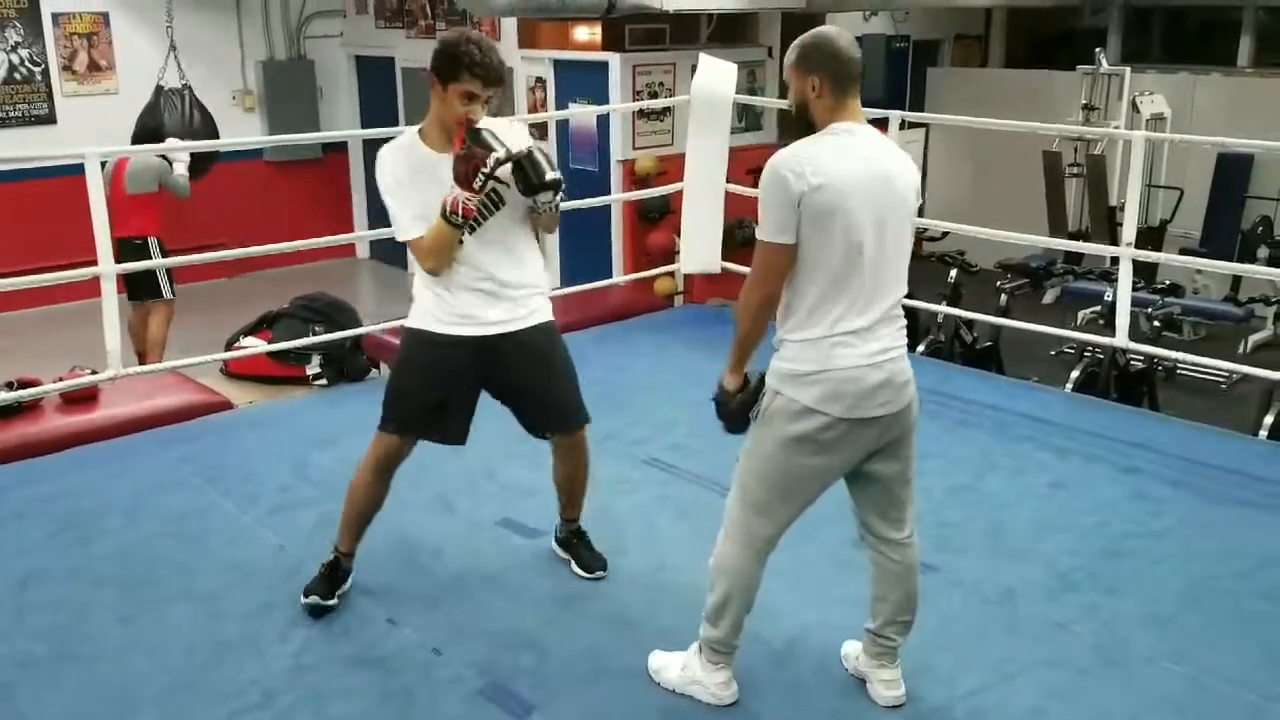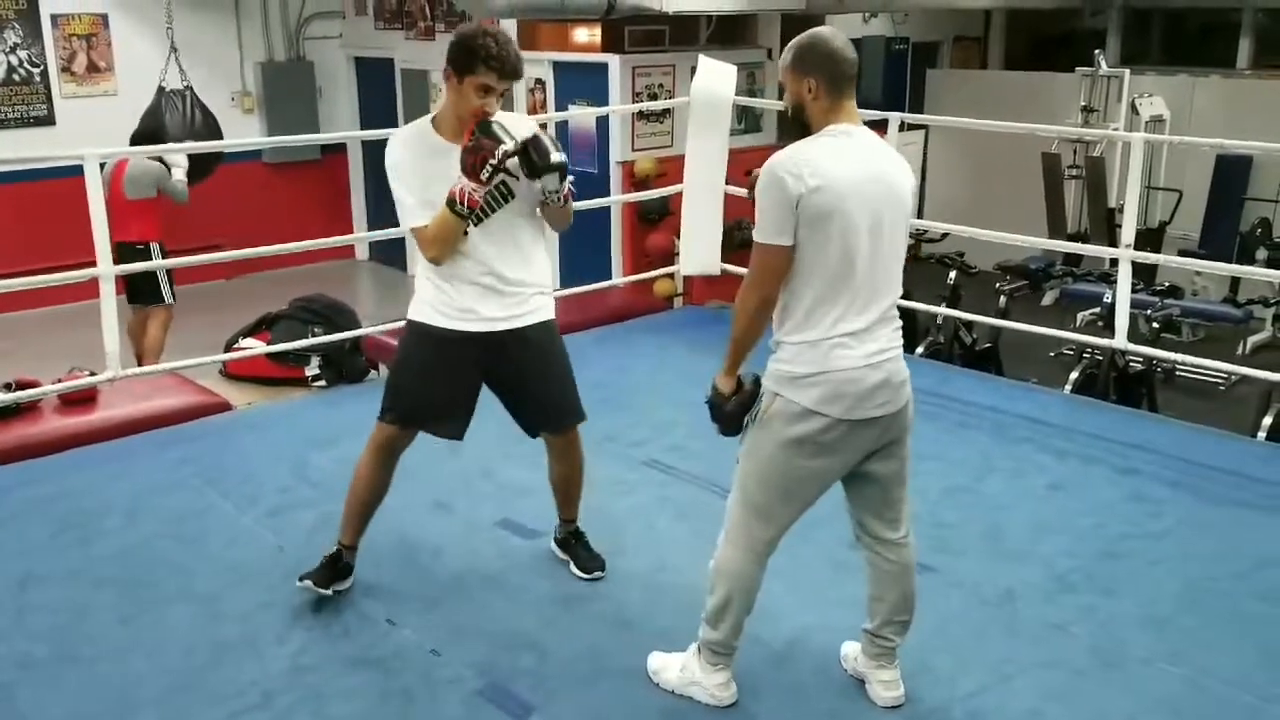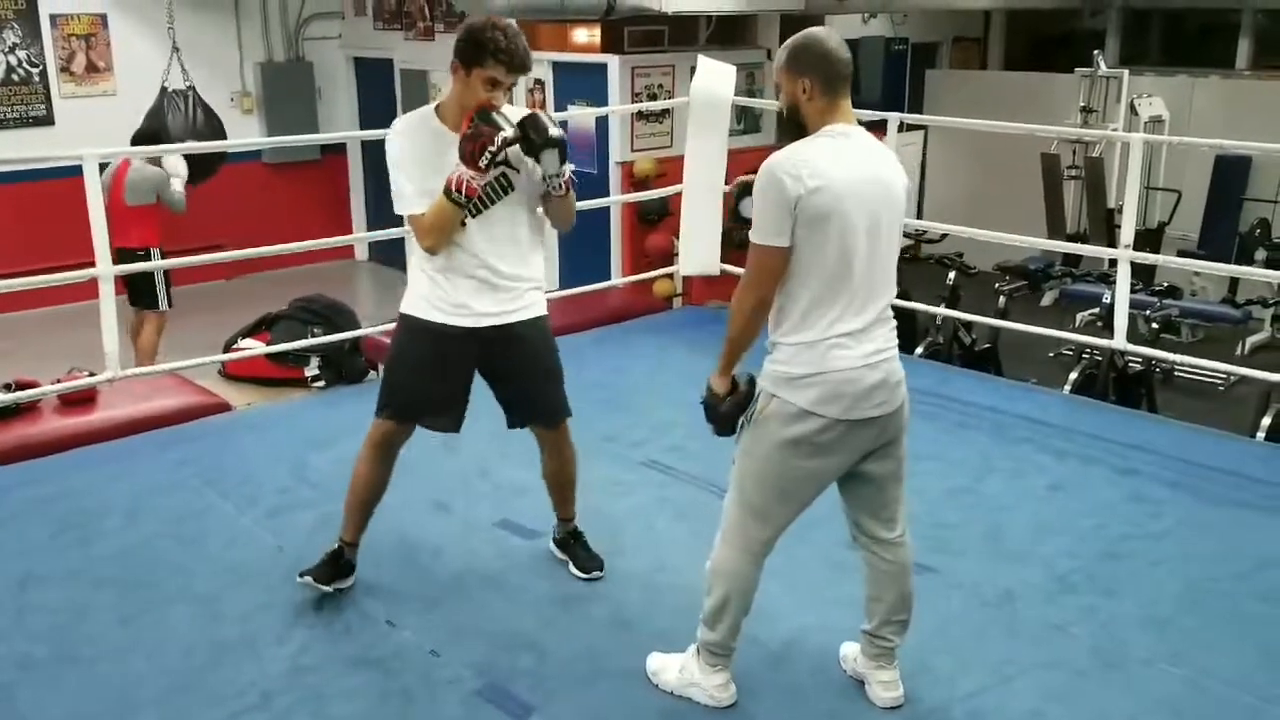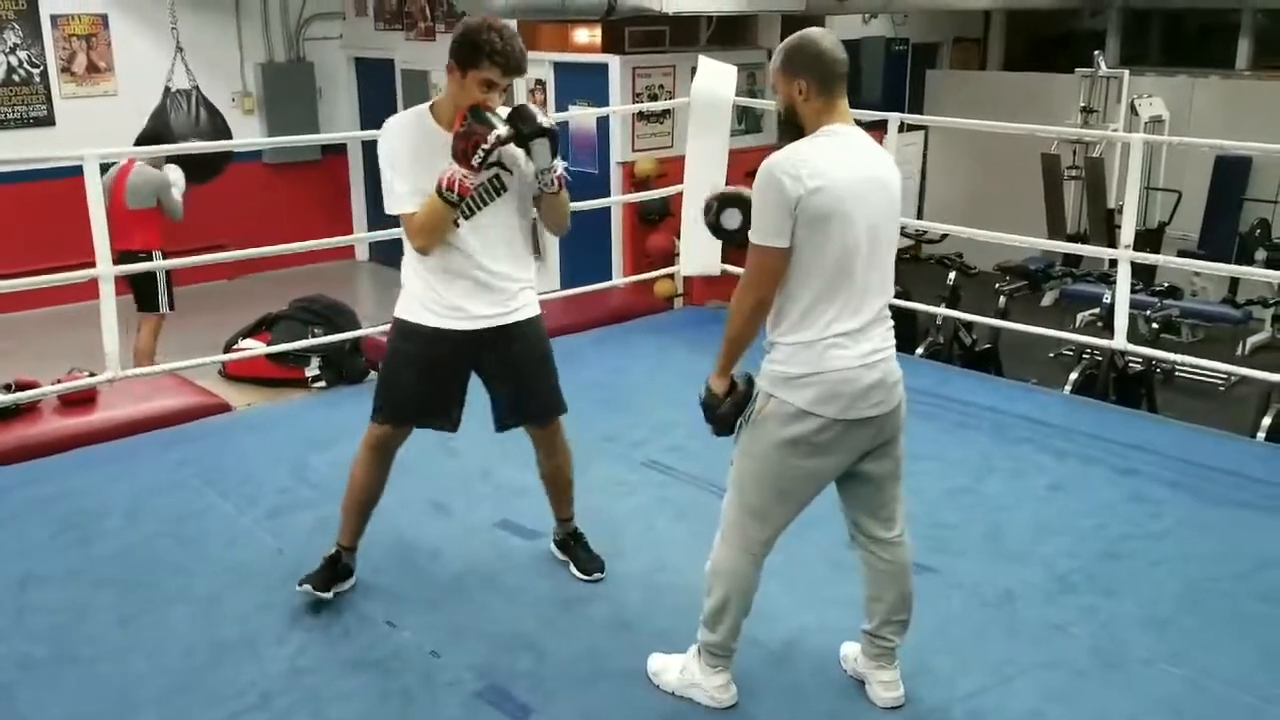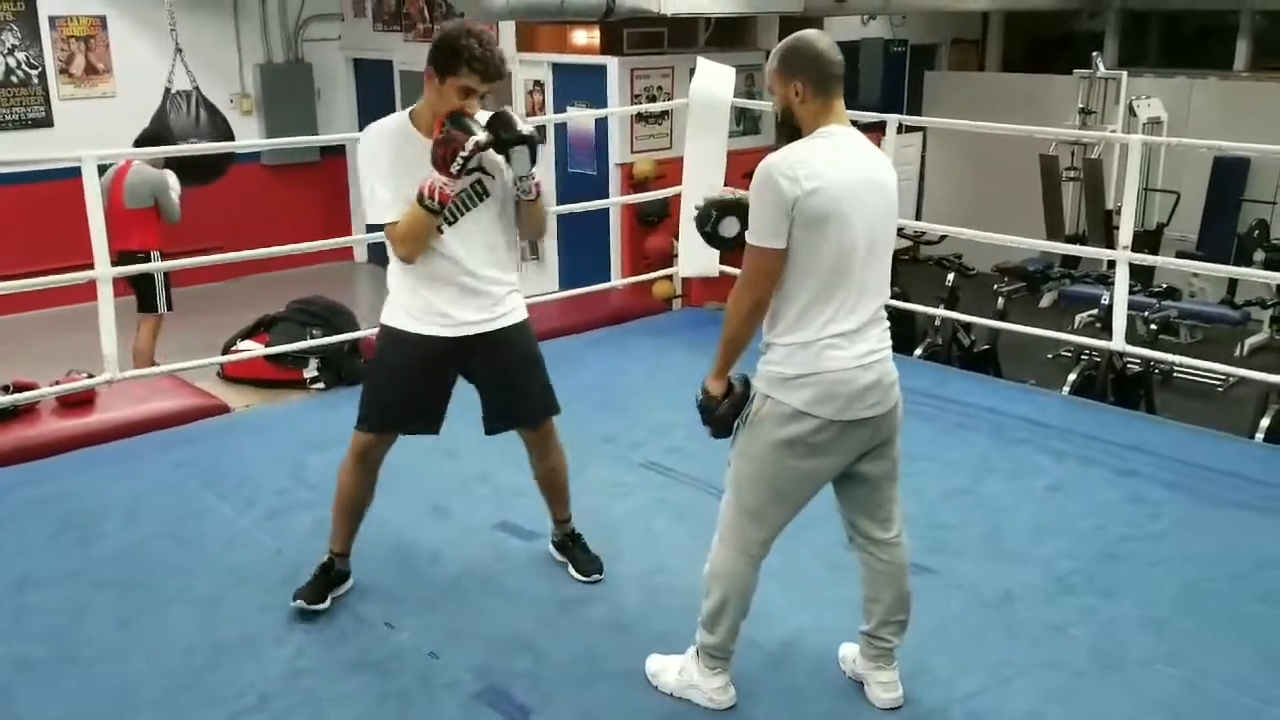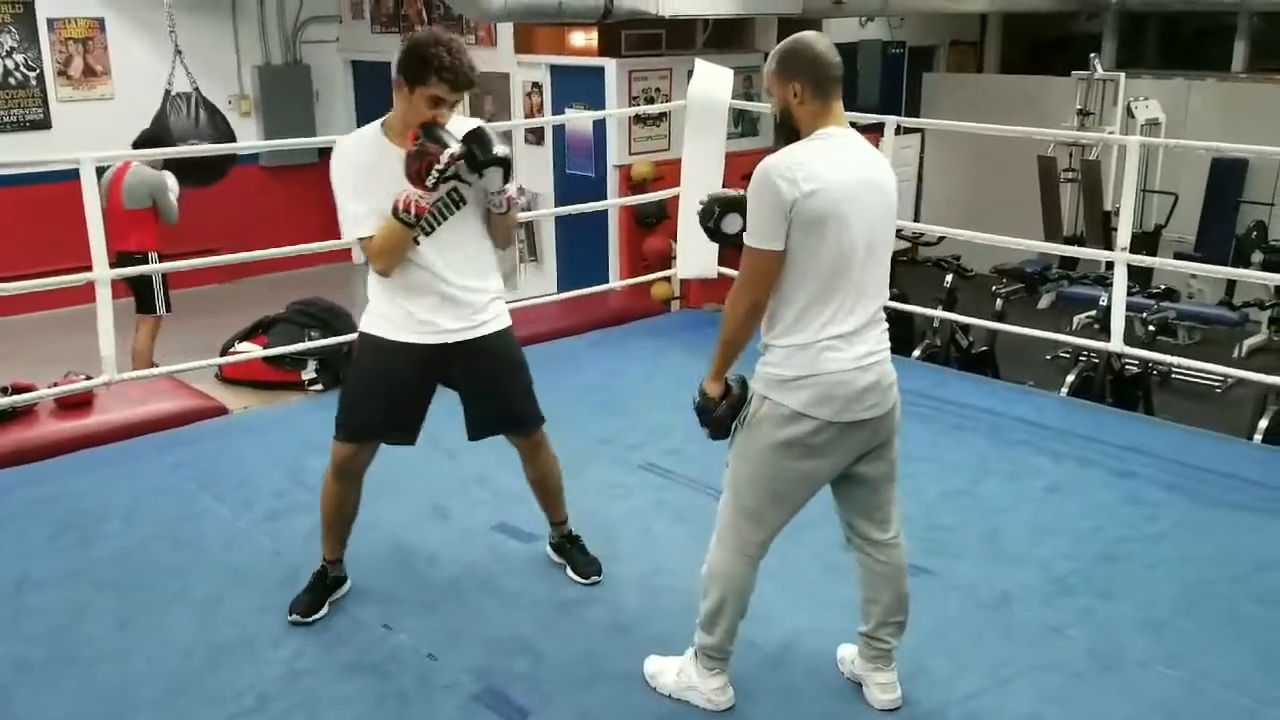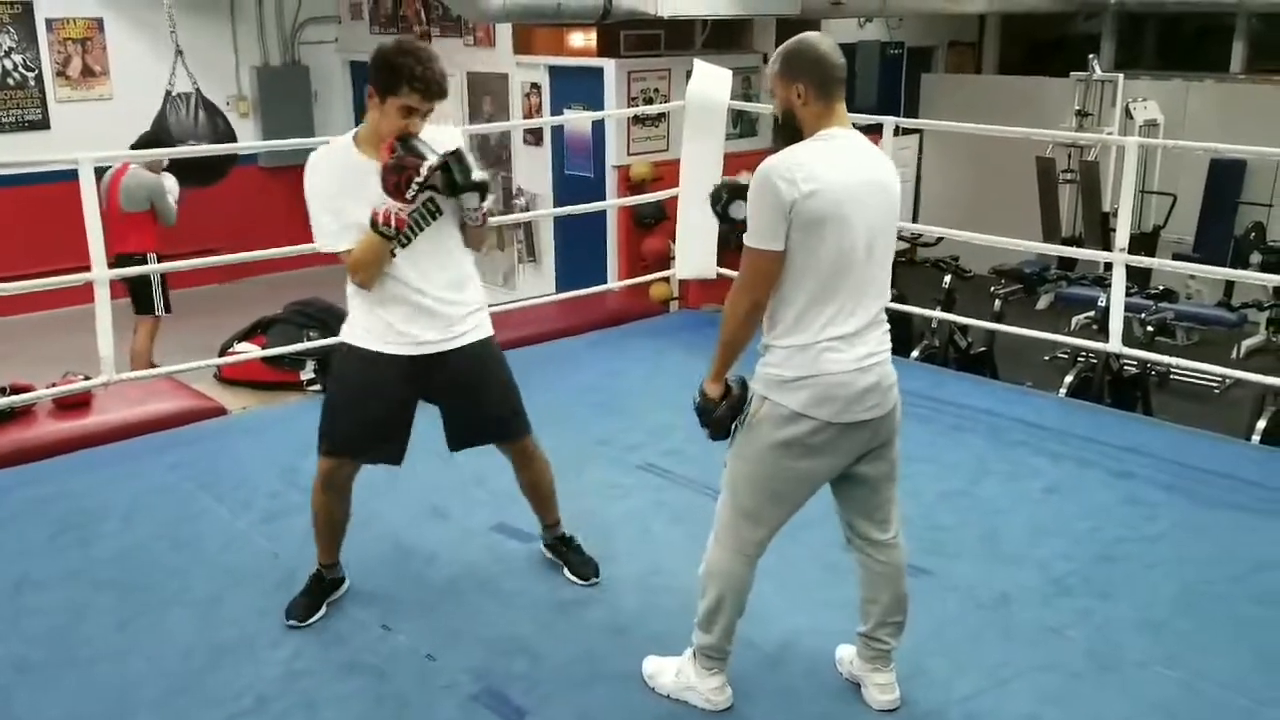
dt=0.1s
person 1, frame 1
left shoulder: (794, 165)
right shoulder: (901, 164)
left elbow: (764, 287)
left wrist: (735, 370)
left hip: (813, 390)
right hip: (891, 384)
left knee: (747, 531)
right knee: (893, 531)
left ankle: (712, 667)
right ankle: (883, 664)
person 1, frame 2
left shoulder: (791, 167)
right shoulder: (894, 165)
left elbow: (761, 289)
left wrist: (729, 371)
left hip: (811, 392)
right hip: (887, 384)
left knee: (748, 534)
right knee: (888, 532)
left ankle: (711, 668)
right ankle: (881, 665)
person 1, frame 3
left shoulder: (788, 168)
right shoulder: (887, 164)
left elbow: (757, 290)
left wrist: (724, 372)
left hip: (807, 392)
right hip: (882, 384)
left knee: (744, 535)
right knee: (885, 532)
left ankle: (710, 670)
right ankle: (881, 666)
person 1, frame 4
left shoulder: (787, 168)
right shoulder: (882, 163)
left elbow: (757, 290)
left wrist: (723, 372)
right wrist: (755, 222)
left hip: (805, 393)
right hip: (880, 384)
left knee: (743, 535)
right knee: (883, 531)
left ankle: (710, 670)
right ankle: (881, 665)
person 1, frame 5
left shoulder: (784, 169)
right shoulder: (878, 164)
left elbow: (754, 292)
left wrist: (719, 374)
right wrist: (749, 224)
left hip: (802, 394)
right hip: (875, 385)
left knee: (741, 537)
right knee: (881, 532)
left ankle: (709, 672)
right ankle: (881, 666)
person 1, frame 6
left shoulder: (781, 172)
right shoulder: (877, 166)
left elbow: (751, 294)
left wrist: (716, 376)
right wrist: (754, 221)
left hip: (799, 396)
right hip: (873, 387)
left knee: (739, 537)
right knee: (878, 533)
left ankle: (708, 673)
right ankle: (879, 667)
person 1, frame 7
left shoulder: (783, 172)
right shoulder: (882, 167)
left elbow: (751, 295)
left wrist: (717, 377)
left hip: (799, 396)
right hip: (874, 388)
left knee: (737, 537)
right knee: (879, 534)
left ankle: (706, 673)
right ankle: (878, 668)
person 2, frame 1
left shoulder: (510, 136)
right shoulder: (397, 158)
left elbow: (548, 227)
right elbow: (431, 259)
left wrist: (545, 193)
right wrist: (463, 195)
left hip: (523, 320)
right hip: (441, 328)
left knee: (571, 435)
right knee: (387, 448)
left ankle: (570, 532)
right ankle: (340, 562)
person 2, frame 2
left shoulder: (522, 135)
right shoulder: (408, 145)
left elbow: (561, 224)
right elbow: (435, 248)
left wrist: (553, 181)
right wrist: (468, 185)
left hip: (525, 316)
right hip: (442, 321)
left knee: (563, 432)
right knee: (388, 438)
left ankle: (568, 533)
right ankle: (343, 555)
person 2, frame 3
left shoulder: (522, 129)
right shoulder: (409, 133)
left elbow: (564, 223)
right elbow: (430, 238)
left wrist: (553, 166)
right wrist: (467, 174)
left hip: (518, 312)
right hip: (435, 315)
left knee: (554, 429)
right knee: (386, 433)
left ankle: (566, 532)
right ankle: (345, 552)
person 2, frame 4
left shoulder: (516, 127)
right shoulder: (402, 133)
left elbow: (558, 224)
right elbow: (421, 237)
left wrist: (545, 161)
right wrist: (459, 172)
left hip: (511, 312)
right hip: (430, 317)
left knee: (548, 428)
right knee: (382, 437)
left ankle: (567, 533)
right ankle: (343, 557)
person 2, frame 5
left shoulder: (499, 134)
right shoulder: (383, 140)
left elbow: (534, 231)
right elbow: (406, 245)
left wrist: (524, 169)
right wrist: (442, 180)
left hip: (498, 318)
right hip: (415, 323)
left knee: (541, 431)
right knee: (367, 444)
left ankle: (565, 535)
right ankle: (336, 563)
person 2, frame 6
left shoulder: (469, 137)
right shoulder: (354, 153)
left elbow: (502, 238)
right elbow: (381, 260)
left wrist: (492, 183)
right wrist: (413, 194)
left hip: (479, 323)
right hip: (396, 331)
left knee: (531, 436)
right knee: (346, 456)
left ankle: (562, 535)
right ankle: (331, 570)
person 2, frame 7
left shoulder: (446, 144)
right shoulder: (329, 164)
left elbow: (477, 242)
right elbow: (361, 272)
left wrist: (469, 198)
right wrist: (392, 208)
left hip: (461, 334)
right hip: (376, 343)
left knee: (519, 443)
right knee: (332, 468)
left ankle: (556, 536)
right ankle: (328, 573)
person 3, frame 1
left shoulder: (112, 166)
right shoulder: (154, 164)
right elbow: (183, 191)
right wrist: (180, 163)
left hip: (124, 244)
right hip: (145, 243)
left knee: (139, 307)
right knee: (162, 308)
left ankle: (144, 364)
person 3, frame 2
left shoulder: (110, 169)
right shoulder: (153, 168)
right elbow: (181, 197)
right wrist: (179, 168)
left hip: (122, 248)
right hip: (145, 248)
left knee: (139, 311)
right knee: (161, 314)
left ankle: (143, 366)
person 3, frame 3
left shoulder: (110, 172)
right shoulder: (153, 174)
right elbow: (179, 206)
right wrist: (178, 179)
left hip: (122, 251)
right hip: (145, 252)
left knee: (141, 312)
right knee: (154, 319)
left ankle: (143, 368)
person 3, frame 4
left shoulder: (112, 174)
right shoulder: (156, 177)
right elbow: (176, 215)
right wrist: (176, 189)
left hip: (124, 254)
right hip: (148, 255)
left knee: (146, 314)
right knee: (152, 321)
left ankle: (144, 366)
person 3, frame 5
left shoulder: (111, 175)
right shoulder: (154, 177)
right elbow: (173, 216)
right wrist: (172, 193)
left hip: (123, 254)
right hip: (146, 255)
left knee: (146, 314)
right knee: (151, 321)
left ankle: (146, 366)
person 3, frame 6
left shoulder: (110, 174)
right shoulder: (153, 178)
right elbow: (171, 218)
right wrist: (171, 194)
left hip: (122, 255)
right hip: (144, 256)
left knee: (146, 315)
right knee: (149, 322)
left ankle: (146, 367)
person 3, frame 7
left shoulder: (111, 176)
right shoulder: (150, 181)
right elbow: (169, 219)
right wrist: (171, 197)
left hip: (121, 256)
right hip: (143, 257)
left knee: (144, 316)
right knee: (148, 323)
left ankle: (145, 367)
